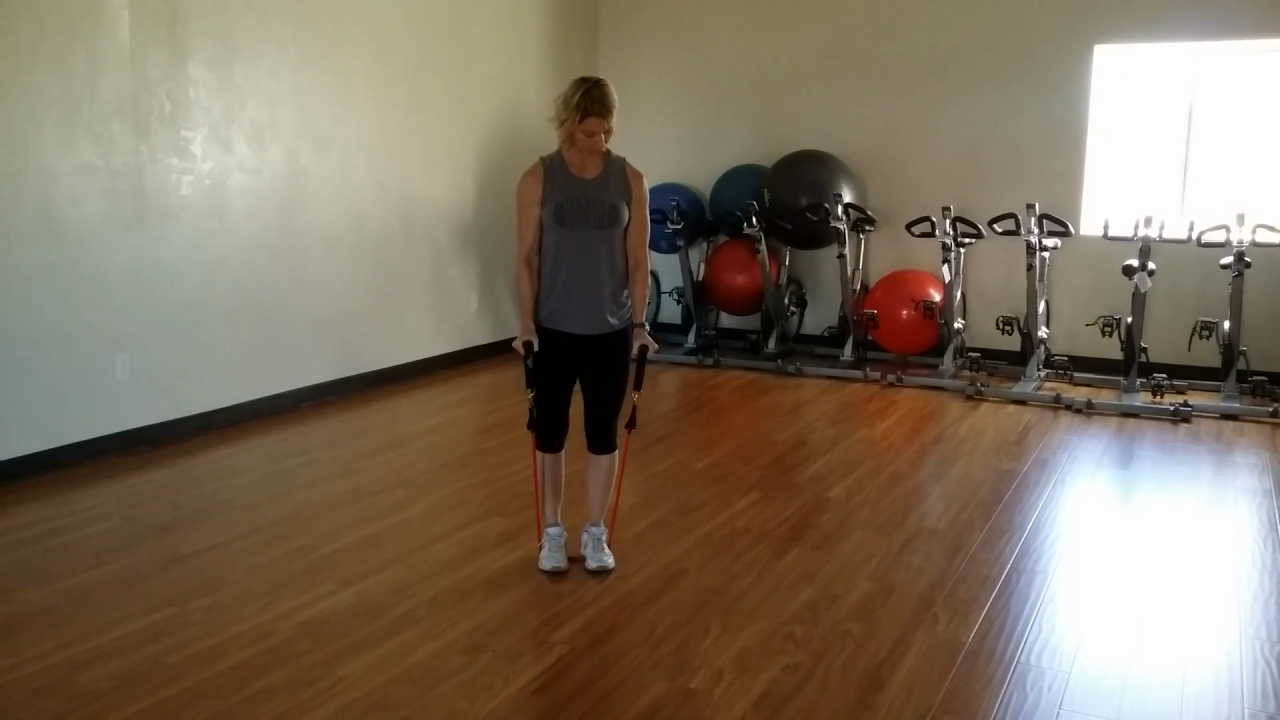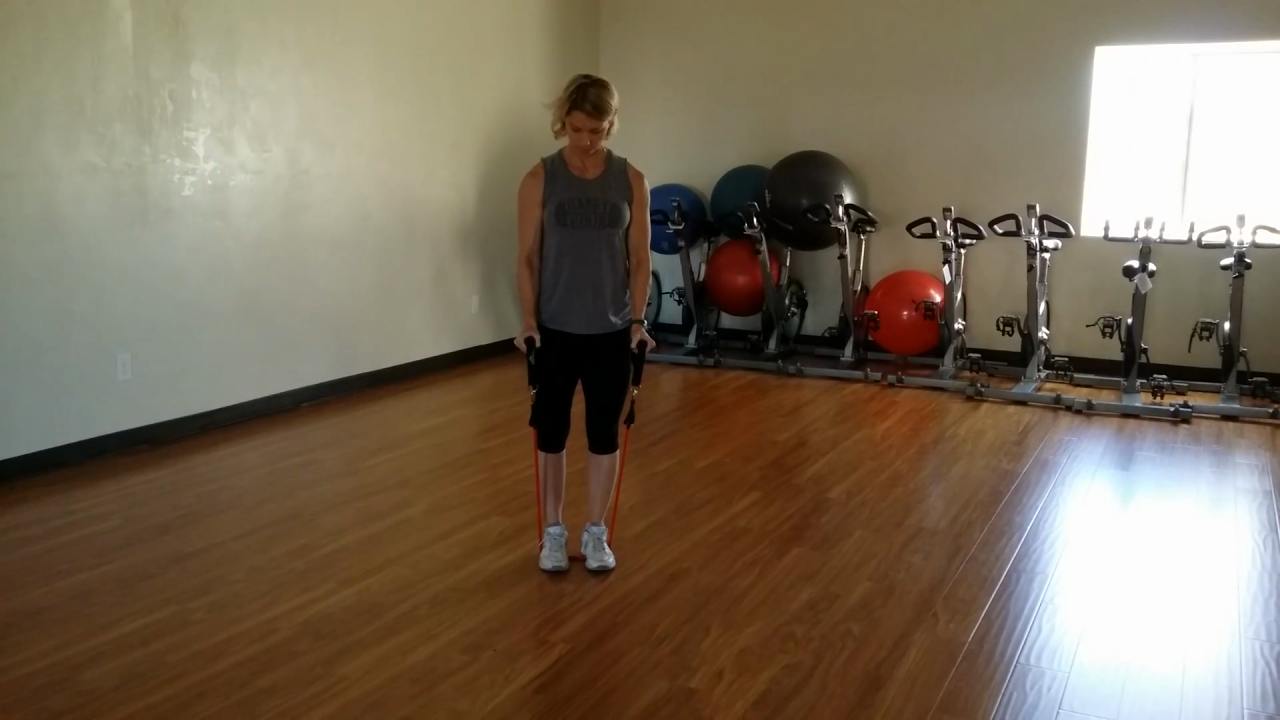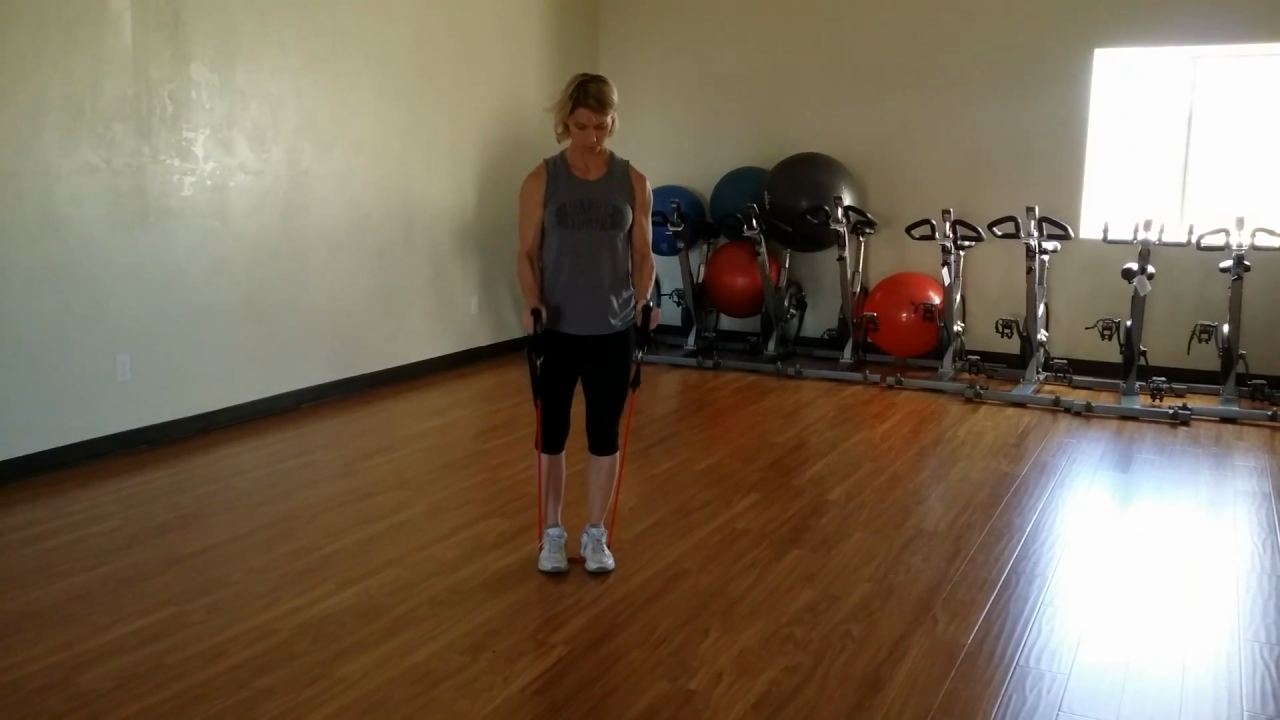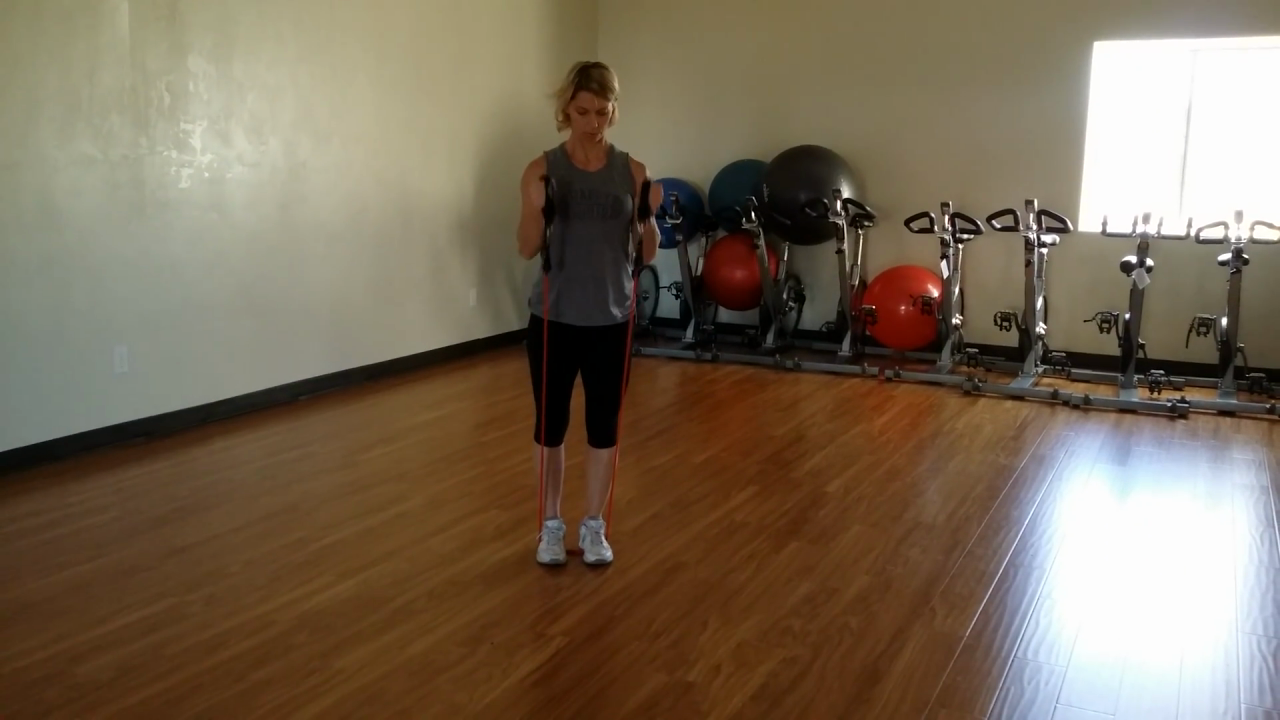
dt=0.7s
person 1, frame 1
left shoulder: (630, 179)
right shoulder: (538, 178)
left elbow: (638, 259)
right elbow: (526, 257)
left wrist: (639, 322)
right wrist: (527, 321)
left hip: (610, 330)
right hip: (554, 329)
left knee: (603, 432)
right knee: (550, 431)
left ankle: (595, 533)
right ankle: (552, 532)
person 1, frame 2
left shoulder: (631, 180)
right shoulder: (539, 179)
left elbow: (639, 259)
right elbow: (527, 257)
left wrist: (637, 319)
right wrist: (529, 320)
left hip: (611, 330)
right hip: (554, 330)
left knee: (604, 433)
right knee: (551, 431)
left ankle: (596, 532)
right ankle: (553, 531)
person 1, frame 3
left shoulder: (633, 182)
right shoulder: (541, 179)
left elbow: (642, 254)
right elbow: (527, 253)
left wrist: (641, 299)
right wrist: (532, 301)
left hip: (613, 330)
right hip: (555, 330)
left knee: (604, 434)
right knee: (551, 433)
left ankle: (595, 534)
right ankle: (552, 533)
person 1, frame 4
left shoulder: (632, 171)
right shoulder: (542, 168)
left elbow: (646, 252)
right elbow: (526, 248)
left wrist: (649, 222)
right wrist: (535, 213)
left hip: (611, 320)
right hip: (553, 318)
left knee: (603, 426)
right knee: (550, 425)
left ankle: (593, 527)
right ankle: (550, 525)
